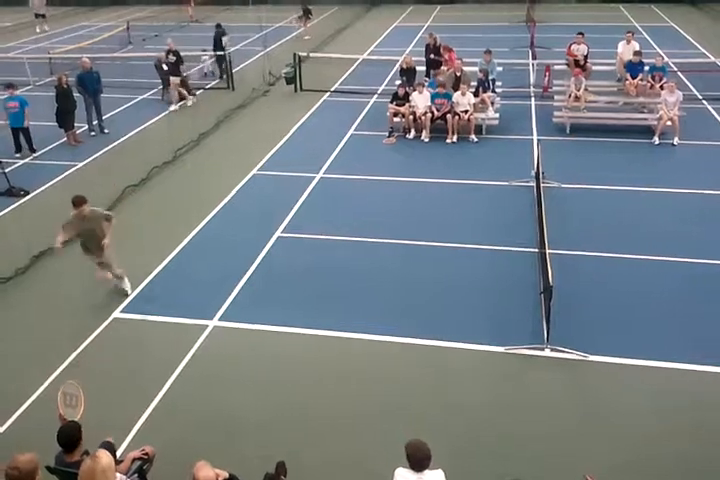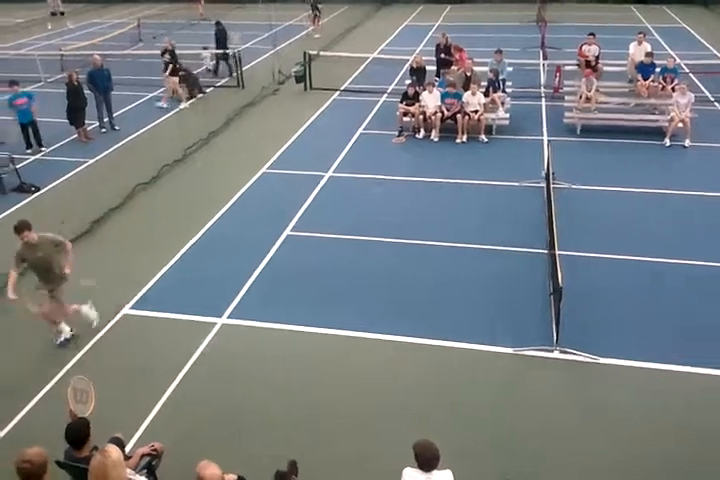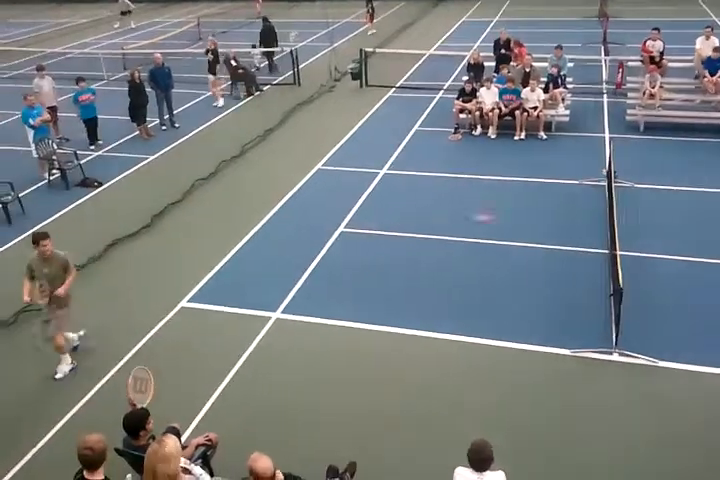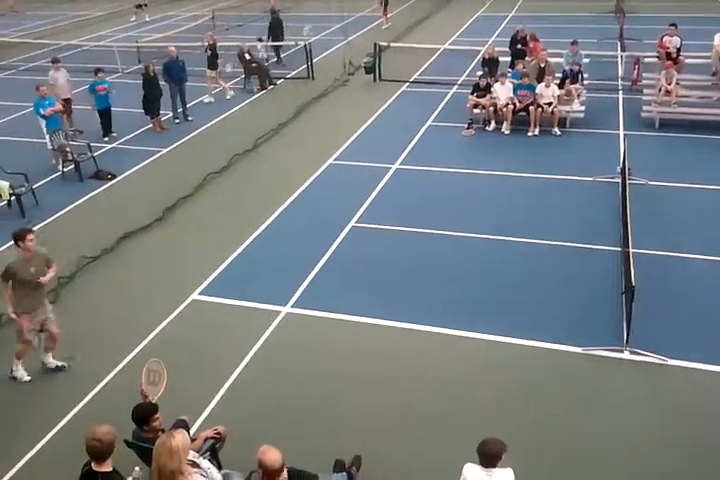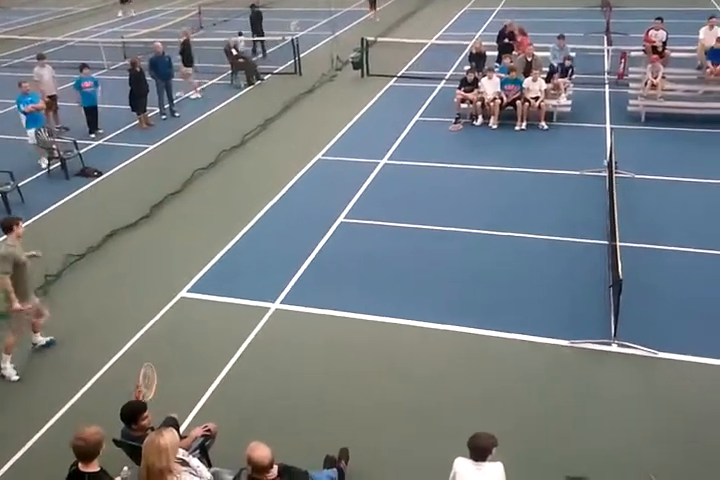
dt=0.4s
person 1, frame 1
left shoulder: (98, 213)
right shoulder: (72, 220)
left elbow: (111, 219)
right elbow: (64, 233)
left wrist: (107, 237)
right wrist: (59, 242)
left hip: (102, 248)
right hip: (89, 252)
left knee: (116, 273)
right knee: (102, 276)
left ankle: (123, 281)
person 1, frame 2
left shoulder: (49, 239)
right shoulder: (22, 251)
left elbow: (68, 246)
right elbow: (14, 271)
left wrist: (67, 266)
right wrist: (10, 291)
left hip: (58, 280)
right hip: (45, 283)
left knee: (65, 312)
right knee: (45, 312)
left ankle: (84, 310)
right ankle: (65, 331)
person 1, frame 3
left shoulder: (61, 257)
right shoulder: (32, 263)
left elbow: (73, 272)
right elbow: (28, 279)
left wrist: (65, 287)
right wrist: (26, 295)
left hip: (60, 304)
right hip: (47, 303)
left knee: (56, 338)
right knee: (55, 333)
left ankle: (67, 363)
right ankle: (74, 337)
person 1, frame 4
left shoulder: (41, 254)
right shoulder: (12, 265)
left elbow: (53, 266)
right elbow: (4, 283)
left wrist: (48, 277)
right wrist: (9, 307)
left hip: (42, 304)
right hip: (24, 310)
left knee: (54, 332)
right knee: (26, 342)
left ankle: (47, 360)
right ankle: (16, 369)
person 1, frame 5
left shoulder: (14, 245)
left wrist: (29, 255)
right wrist: (14, 301)
left hip: (27, 294)
right hip: (18, 299)
left knee: (39, 314)
right knee: (14, 332)
left ankle: (37, 340)
